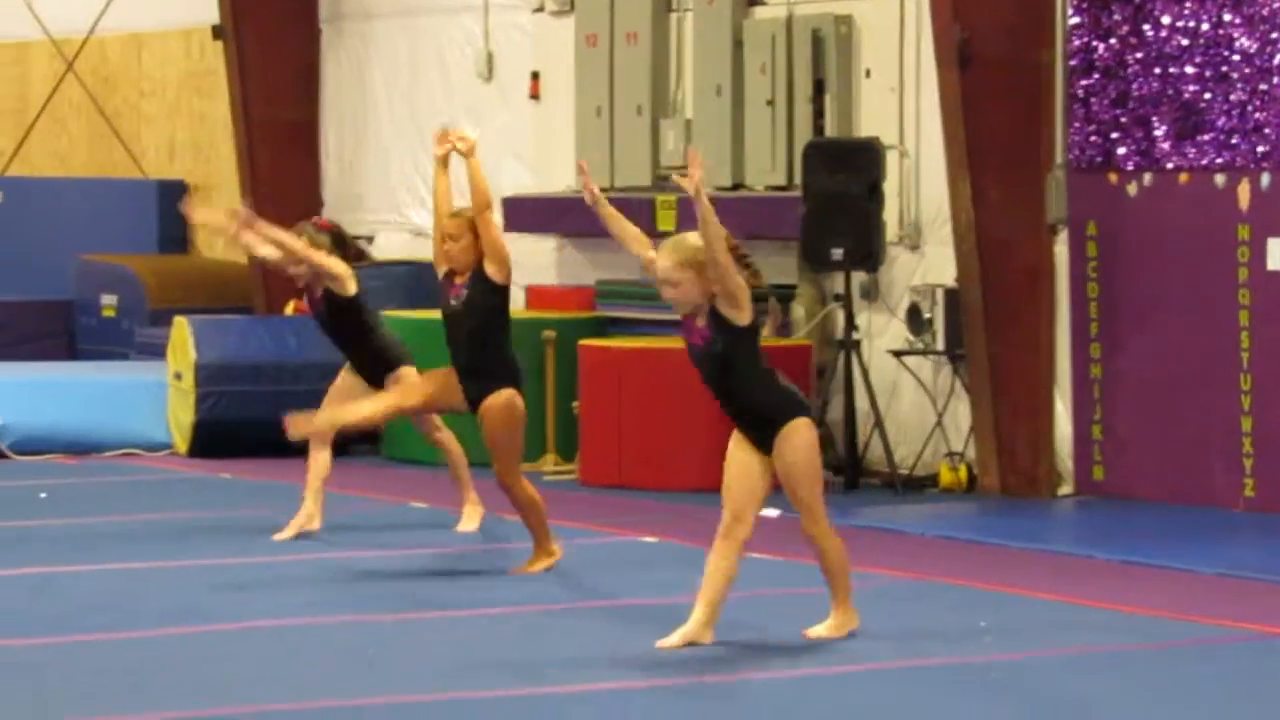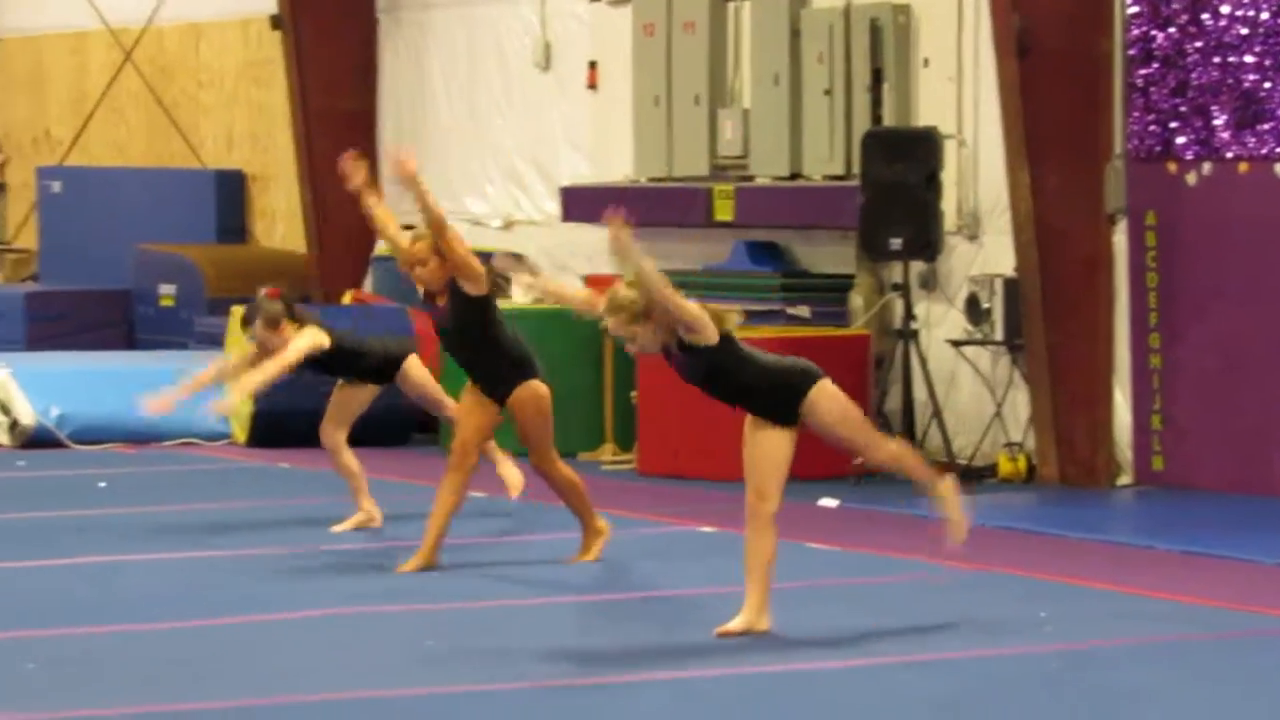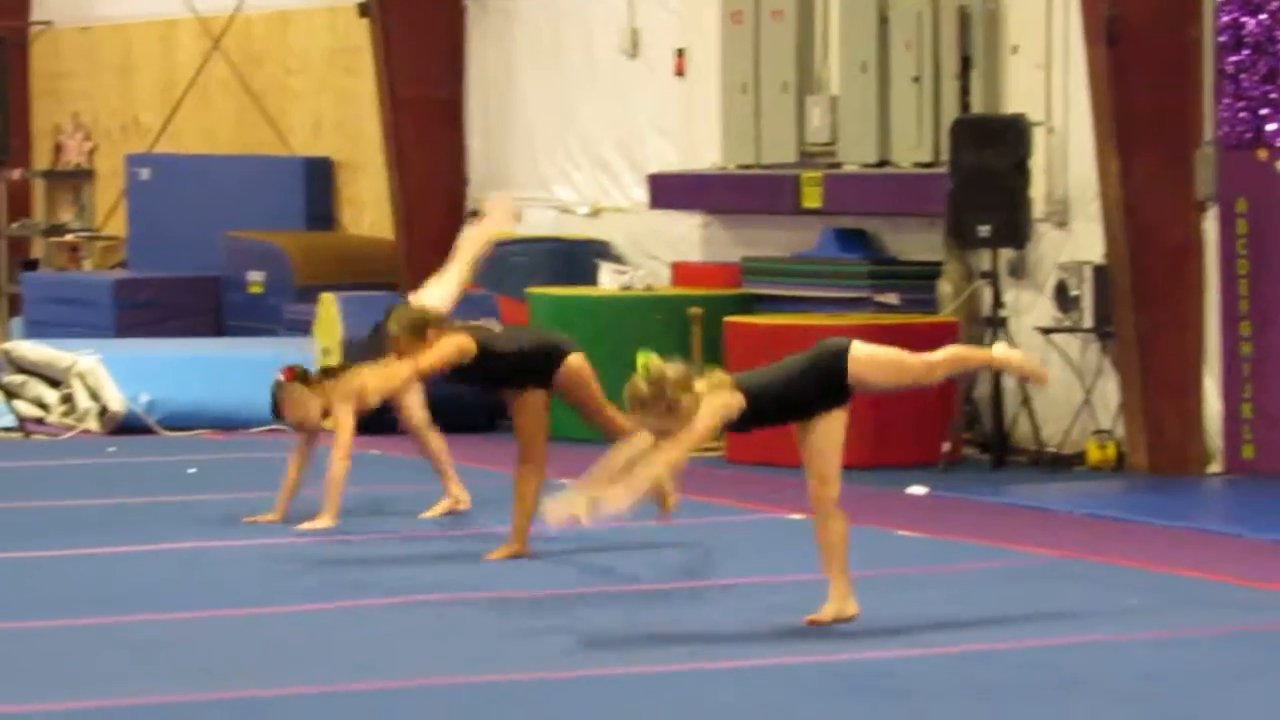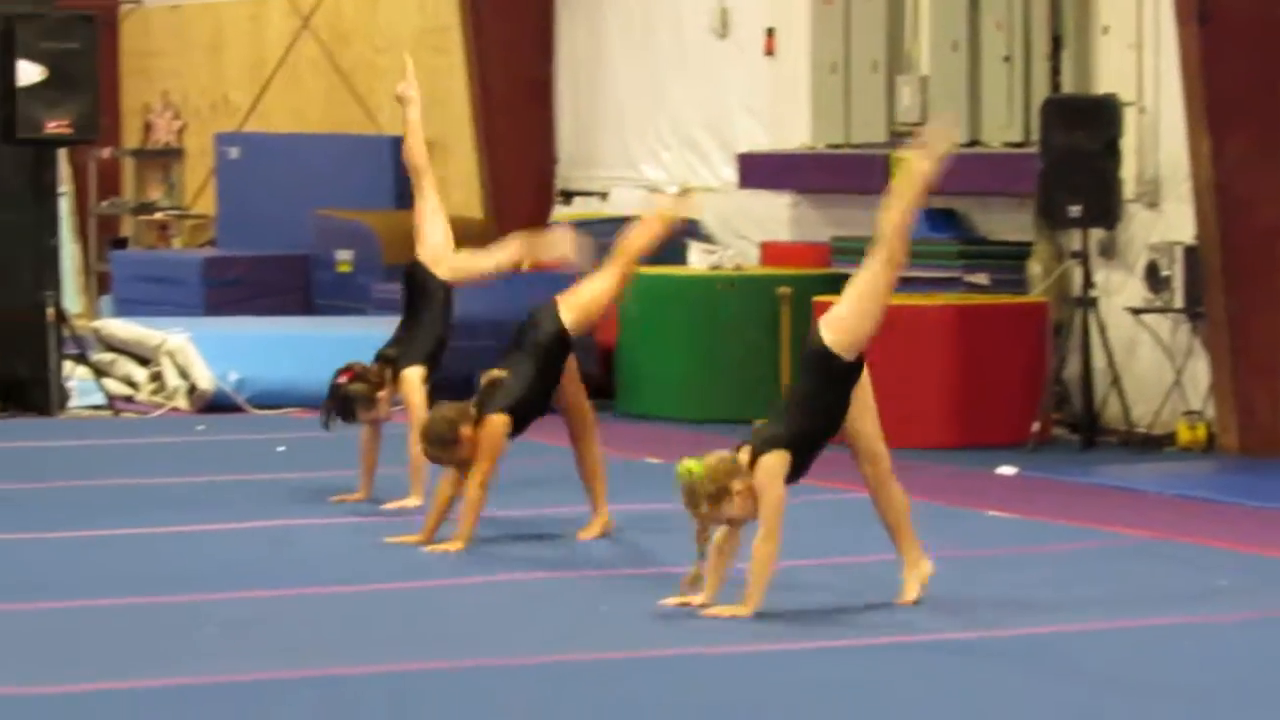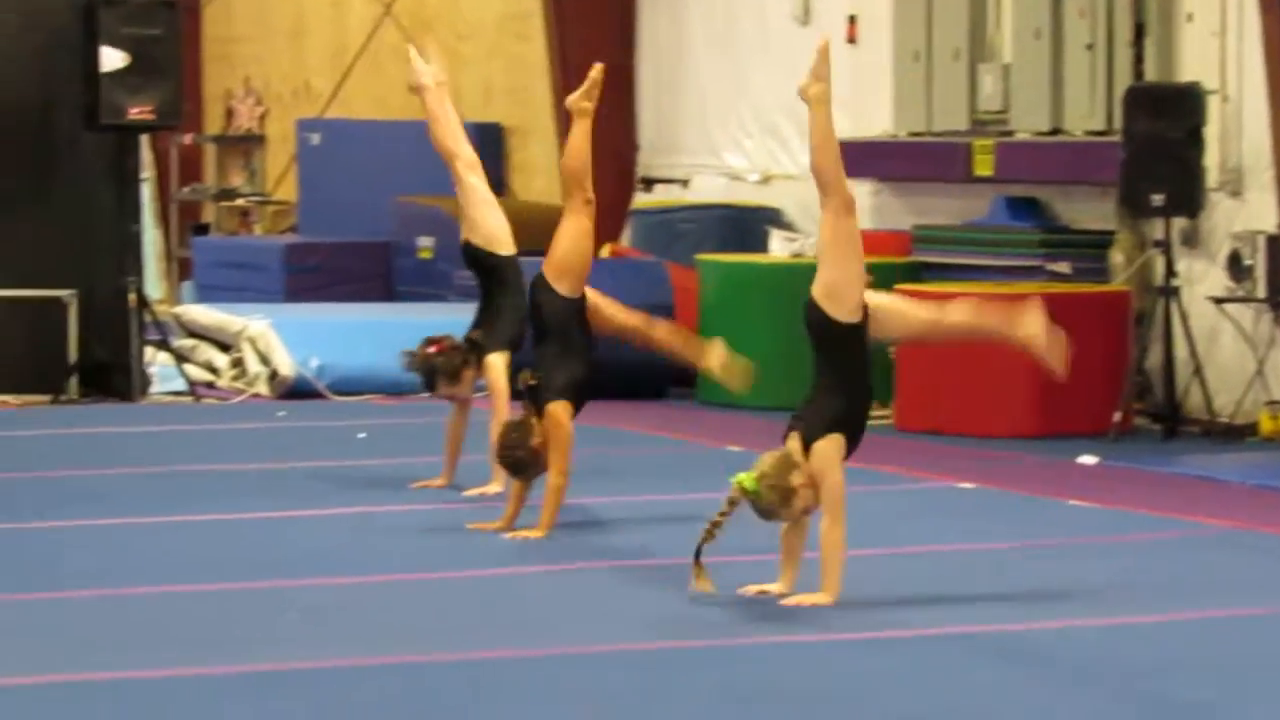
dt=0.2s
person 1, frame 1
left shoulder: (732, 303)
right shoulder: (688, 309)
left elbow: (720, 253)
right elbow: (640, 249)
left wrist: (700, 199)
right wrist: (598, 202)
left hip: (786, 419)
right hip: (748, 429)
left knee: (810, 521)
right knee: (733, 525)
left ankle: (843, 612)
right ankle: (700, 622)
person 1, frame 2
left shoulder: (694, 329)
right shoulder: (664, 336)
left elbow: (662, 294)
right elbow: (592, 300)
left wrist: (631, 253)
right wrist: (532, 279)
left hip: (802, 388)
right hip: (766, 408)
left knee: (874, 449)
right knee: (761, 508)
left ankle: (941, 488)
right ankle: (756, 611)
person 1, frame 3
left shoulder: (717, 404)
right shoulder: (688, 403)
left elbow: (671, 454)
right elbow: (637, 447)
left wrist: (621, 489)
right wrist: (586, 492)
left hip: (839, 365)
right hip: (812, 402)
left knee: (932, 368)
right knee: (821, 498)
left ankle: (1002, 356)
right ankle: (843, 598)
person 1, frame 4
left shoulder: (767, 471)
right shoulder: (733, 470)
left elbow: (766, 545)
right elbow: (724, 535)
left wrist: (747, 602)
right wrist: (707, 590)
left hip: (837, 355)
right hip: (834, 372)
left knee: (885, 255)
right knee: (876, 470)
right ankle: (914, 561)
person 1, frame 5
left shoulder: (819, 449)
right shoulder: (797, 452)
left elbow: (831, 523)
right elbow: (812, 516)
left wrist: (820, 593)
right wrist: (786, 579)
left hip: (841, 320)
right hip: (839, 321)
person 2, frame 1
left shoulder: (494, 275)
right shoulder: (450, 275)
left elbow: (484, 211)
right elbow: (443, 216)
left wrist: (471, 159)
right wrist: (441, 163)
left hip: (498, 384)
right hip: (463, 378)
left knee: (508, 475)
right knee: (401, 399)
left ankle: (546, 547)
right ankle: (323, 423)
person 2, frame 2
left shoulder: (469, 282)
right shoulder: (429, 291)
left elbow: (443, 230)
right elbow: (395, 240)
left wrist: (418, 188)
right wrist: (364, 192)
left hip: (518, 379)
right hip: (483, 384)
left knee: (546, 467)
right knee: (458, 463)
left ankle: (594, 530)
right ankle: (427, 551)
person 2, frame 3
left shoulder: (458, 345)
right shoulder: (441, 358)
left elbow: (417, 369)
left hip: (557, 362)
right hip: (527, 376)
left knee: (607, 422)
right knee: (529, 459)
right ankle: (519, 540)
person 2, frame 4
left shoulder: (493, 422)
right shoulder: (472, 423)
left elbow: (475, 484)
right elbow: (456, 482)
left wrist: (458, 538)
right wrist: (426, 533)
right hip: (548, 352)
left knee: (620, 265)
right knee: (581, 431)
left ankle: (664, 214)
right ankle: (601, 514)
person 2, frame 5
left shoulder: (553, 411)
right shoulder: (537, 415)
left elbow: (557, 474)
right elbow: (542, 469)
left wrist: (544, 527)
right wrist: (508, 519)
left hip: (566, 300)
right hip: (563, 299)
left knee: (584, 210)
right knee: (641, 322)
person 3, frame 1
left shoulder: (337, 274)
right shoulder: (307, 277)
left elbow: (299, 248)
right elbow: (263, 251)
left wrist: (256, 223)
right wrist: (224, 223)
left hip: (391, 365)
right hip: (360, 367)
left knee: (433, 432)
right knee: (320, 434)
left ankle: (472, 503)
right ankle: (309, 513)
person 3, frame 2
left shoulder: (308, 338)
right shoulder: (270, 345)
left elbow: (275, 370)
right elbow: (225, 367)
left wrist: (237, 393)
left hip: (393, 361)
right hip: (363, 376)
left knee: (446, 411)
right knee: (332, 439)
left ankle: (501, 462)
right ankle: (368, 511)
person 3, frame 3
left shoulder: (340, 399)
right shoulder: (310, 400)
left elbow: (339, 460)
right elbow: (298, 456)
left wrist: (328, 514)
right wrist: (279, 510)
left hip: (411, 322)
right hip: (393, 330)
right knee: (415, 423)
person 3, frame 4
left shoulder: (406, 379)
right shoulder: (373, 378)
left elbow: (415, 438)
right elbow: (371, 435)
left wrist: (415, 495)
right wrist: (364, 489)
left hip: (431, 276)
right hip: (427, 276)
person 3, frame 5
left shoulder: (490, 360)
left elbow: (500, 420)
left wrist: (499, 480)
right wrist: (446, 475)
left hip: (494, 260)
right hip: (488, 259)
